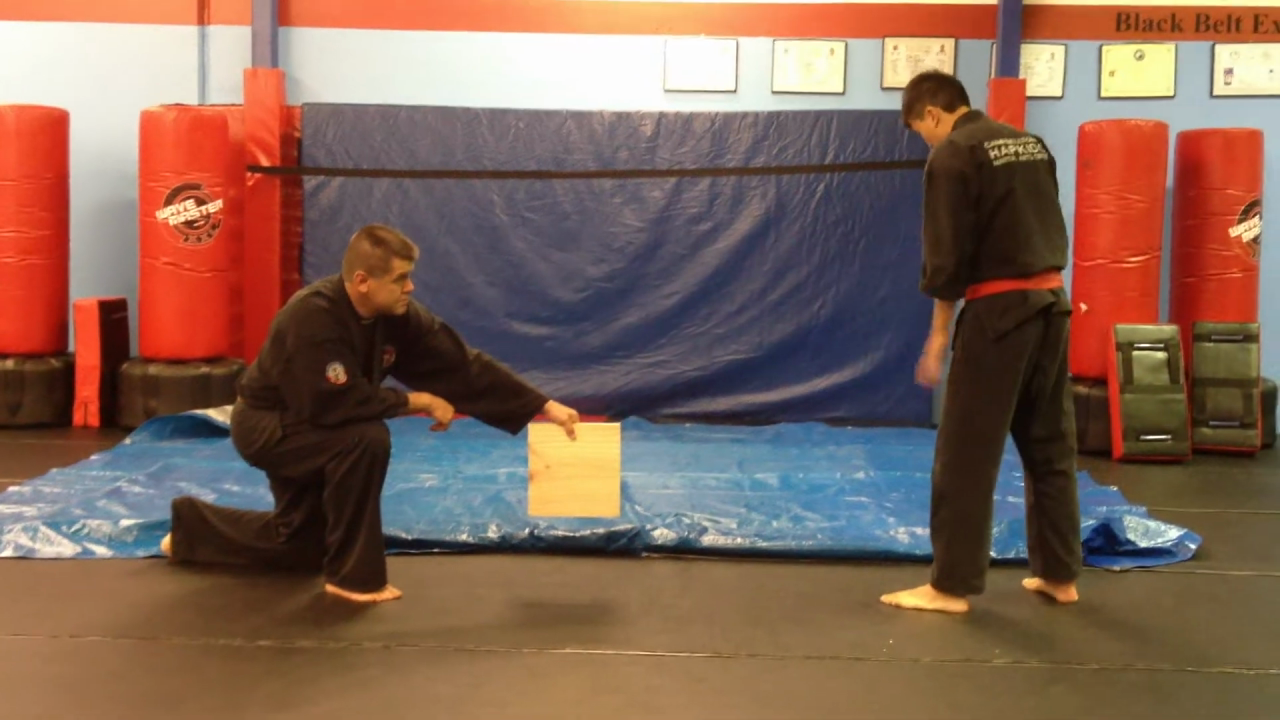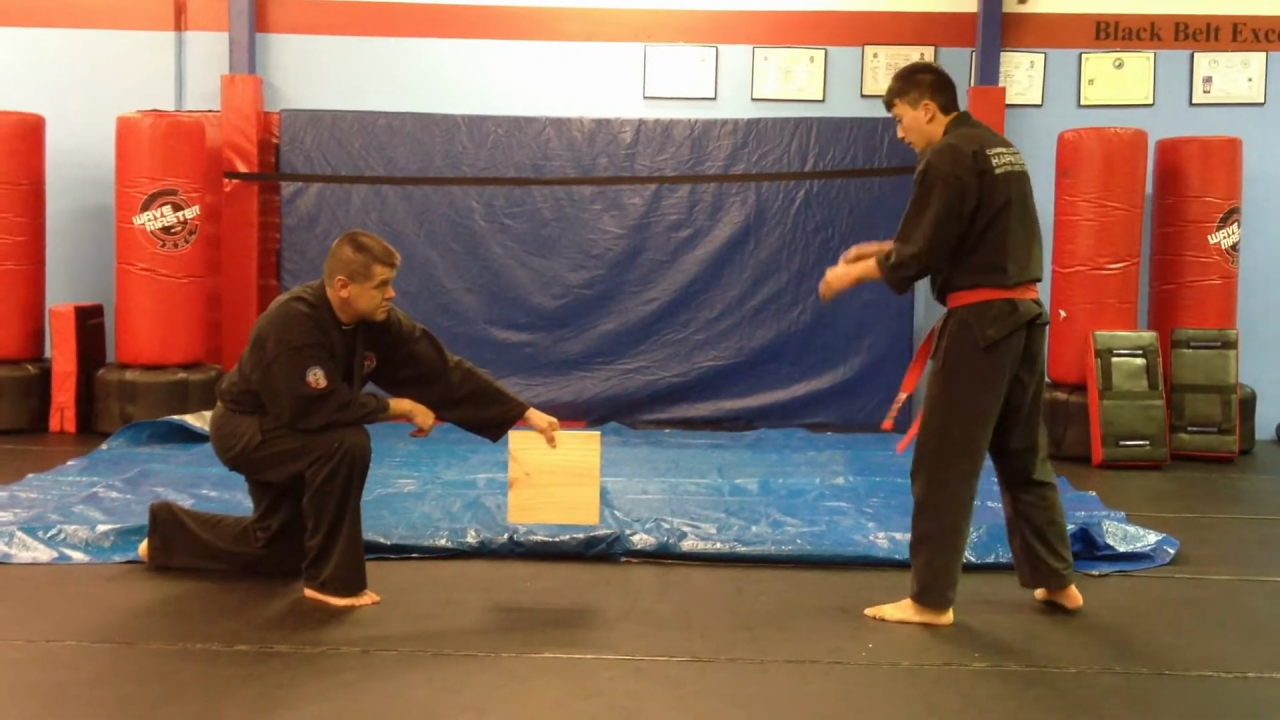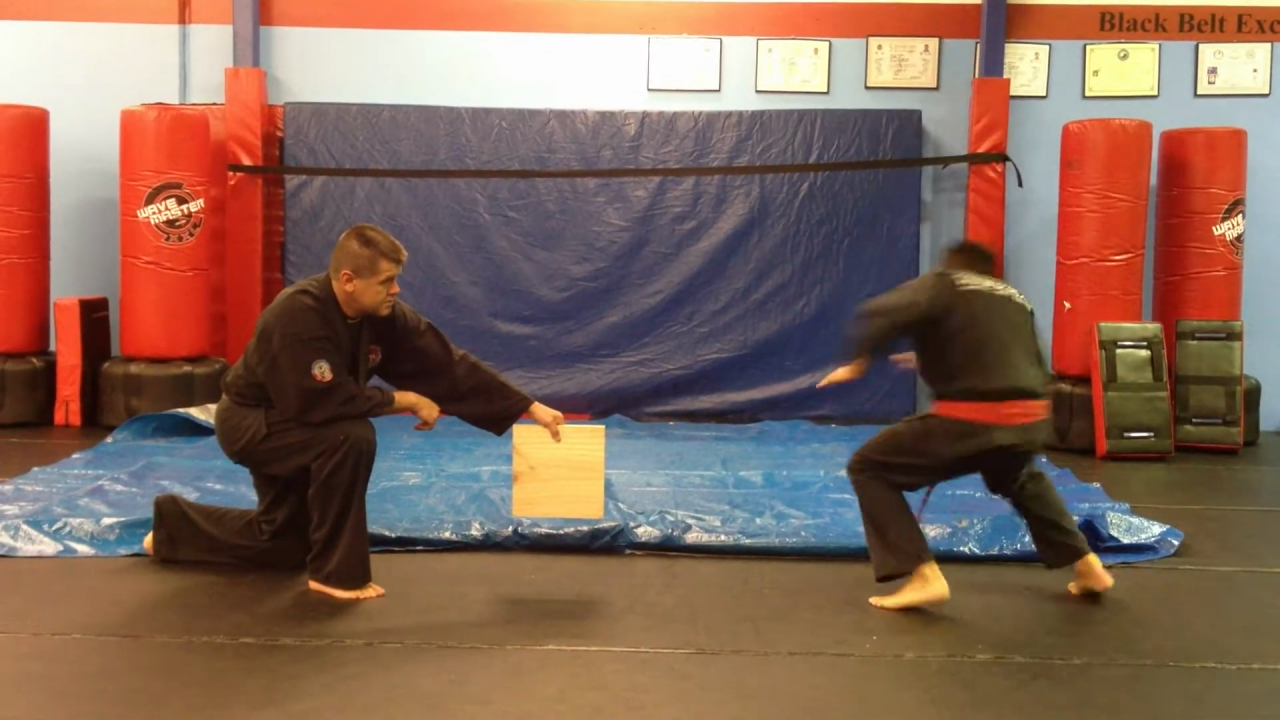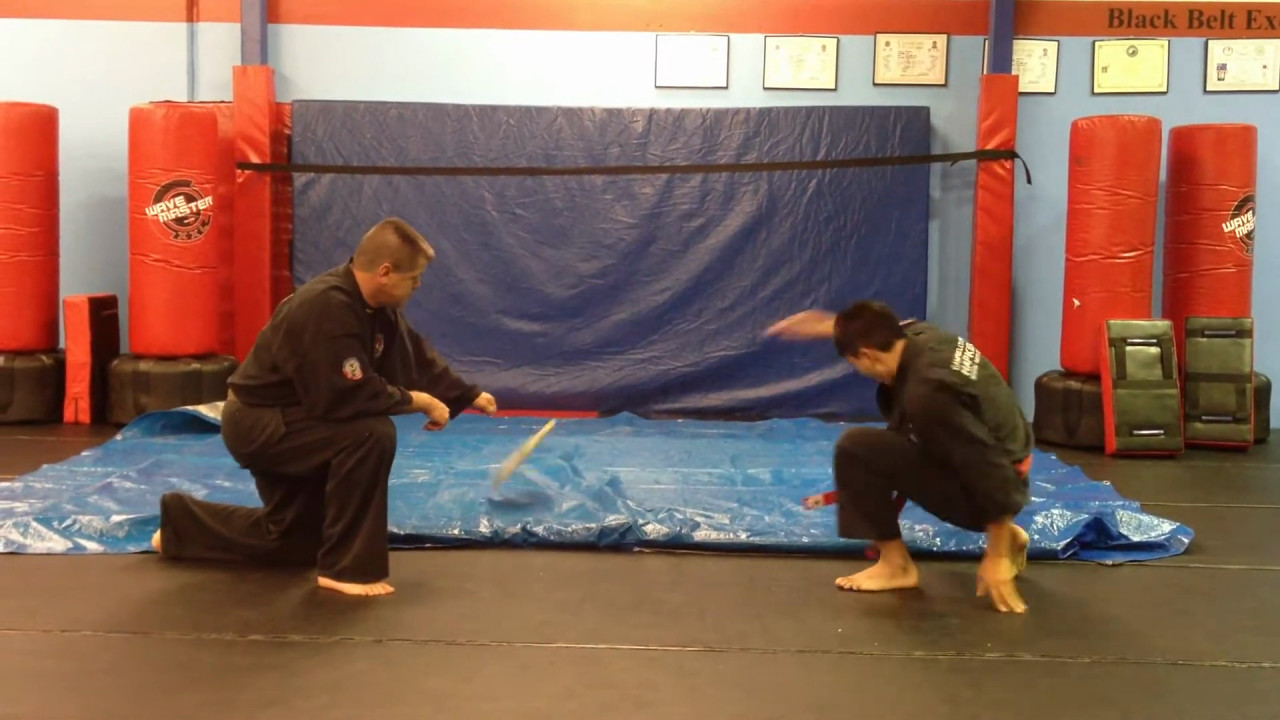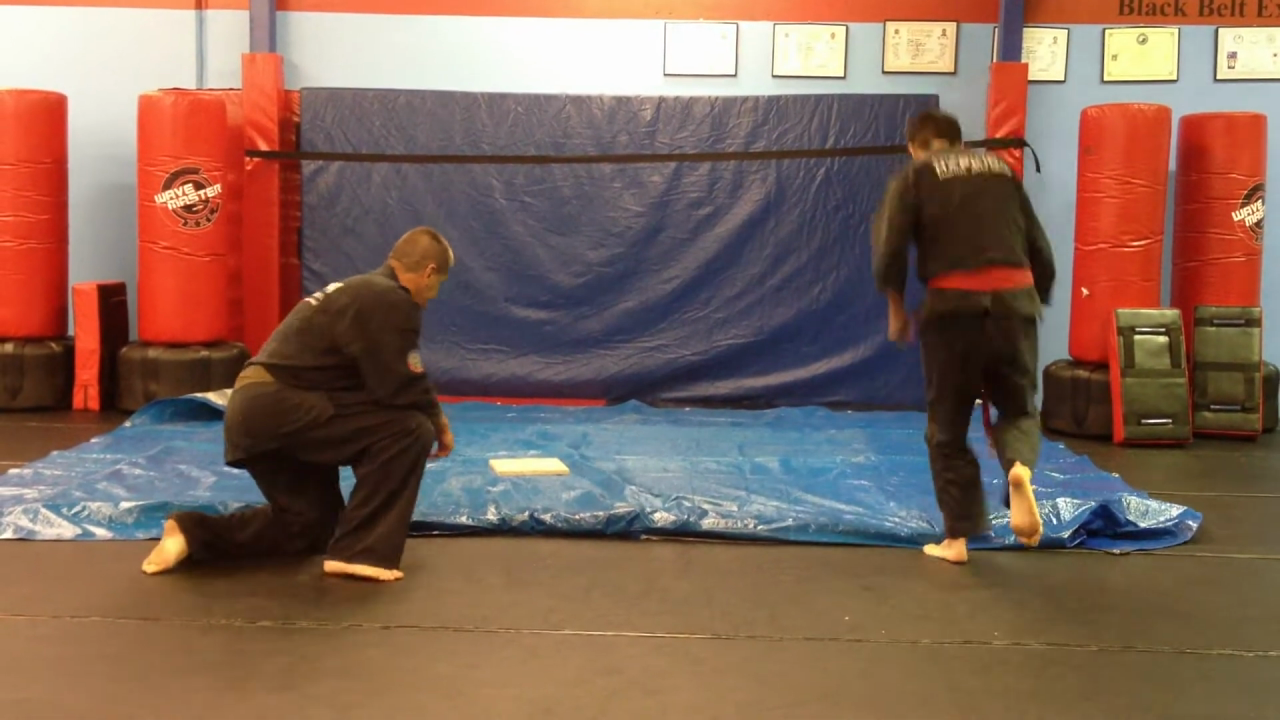
dt=1s
person 1, frame 1
left shoulder: (952, 156)
right shoulder: (1031, 144)
left elbow: (947, 254)
right elbow: (1050, 231)
left wrist: (939, 333)
left hip: (999, 309)
right hip: (1050, 302)
left knee: (965, 450)
right knee: (1050, 444)
left ankle: (952, 584)
right ankle: (1059, 573)
person 1, frame 2
left shoulder: (947, 159)
right shoulder: (1001, 149)
left elbow: (922, 251)
left wrist: (854, 274)
right wrist: (886, 249)
left hip: (980, 320)
right hip: (1023, 313)
left knee: (944, 460)
right knee: (1024, 455)
left ankle: (931, 598)
right ankle: (1057, 580)
person 1, frame 3
left shoulder: (937, 286)
right shoulder: (1014, 302)
left elbow: (881, 319)
left wrist: (855, 366)
left hip: (971, 422)
right hip: (1028, 422)
left knee: (869, 470)
right knee: (1018, 479)
left ankle: (921, 576)
right ankle: (1085, 565)
person 1, frame 4
left shoulder: (927, 395)
right shoulder: (922, 337)
left elbow: (989, 471)
left wrist: (997, 561)
right wrist: (832, 325)
left knee: (855, 449)
left ankle: (896, 564)
right ankle: (1006, 534)
person 1, frame 5
left shoulder: (914, 177)
right shoulder: (1002, 171)
left elbow: (888, 254)
right elbow: (1041, 254)
left wrist: (896, 310)
left hip: (957, 305)
right hip: (1015, 299)
left knee: (948, 428)
right knee: (1017, 411)
left ankle: (957, 537)
right ankle: (1019, 471)
person 2, frame 1
left shoulder: (396, 314)
right shoulder: (313, 317)
left elbow: (461, 364)
right elbow: (339, 402)
left wrist: (543, 405)
right wrist: (419, 401)
left hip: (306, 424)
right hip: (266, 424)
left knee: (302, 547)
right knee: (366, 440)
left ankle: (191, 526)
right ankle: (352, 574)
person 2, frame 2
left shoulder: (377, 320)
right shoulder: (293, 322)
left elbow: (442, 371)
right elbow: (319, 408)
left wrist: (524, 413)
right wrist: (400, 407)
left hip: (287, 429)
right hip: (246, 429)
left knee: (281, 549)
right knee: (346, 445)
left ankle: (167, 532)
right ankle: (330, 579)
person 2, frame 3
left shoulder: (383, 315)
right shoulder: (298, 315)
left elbow: (448, 366)
right elbow: (324, 402)
left wrist: (528, 407)
right wrist: (405, 401)
left hip: (290, 422)
right hip: (251, 422)
left knee: (285, 542)
right knee: (352, 438)
left ankle: (173, 525)
right ankle: (336, 572)
person 2, frame 4
left shoulder: (375, 305)
right shoulder: (326, 309)
left elbow: (415, 359)
right elbow: (348, 398)
left wrist: (468, 395)
right wrist: (418, 401)
left hip: (281, 423)
right hip: (258, 422)
left knee: (296, 537)
right knee: (372, 434)
left ankle: (181, 523)
right ankle: (346, 568)
person 2, frame 5
left shoulder: (364, 293)
right shoulder: (391, 302)
left elbow: (382, 380)
right elbow: (401, 388)
left wrist: (428, 415)
right wrist: (438, 422)
left hip: (257, 407)
right hip: (282, 408)
left knee: (309, 526)
right knee: (410, 429)
left ankle: (191, 533)
right ankle: (359, 552)
